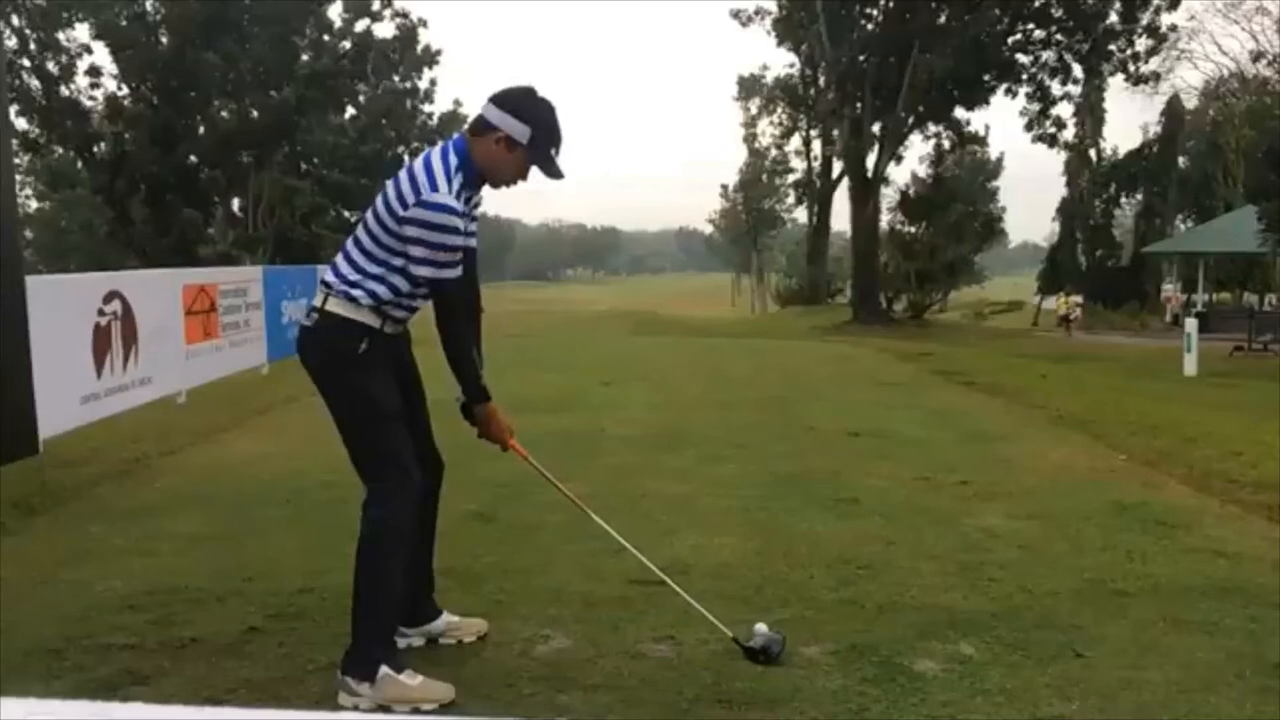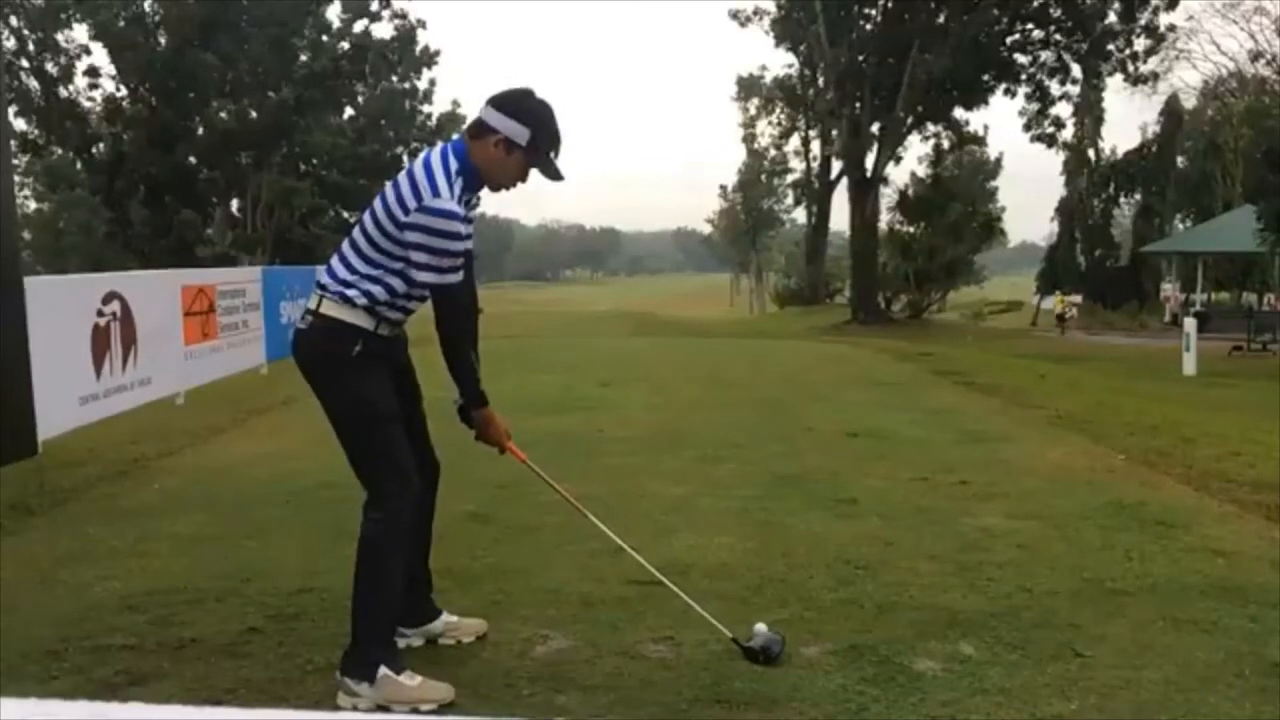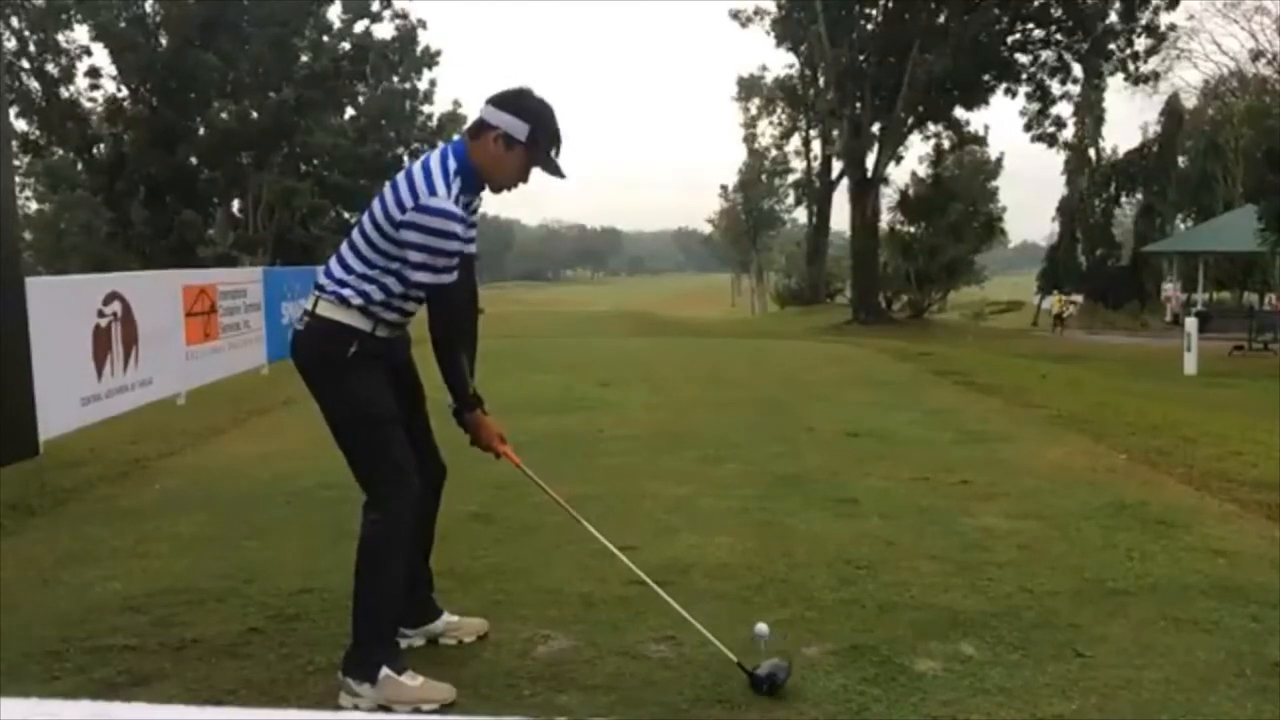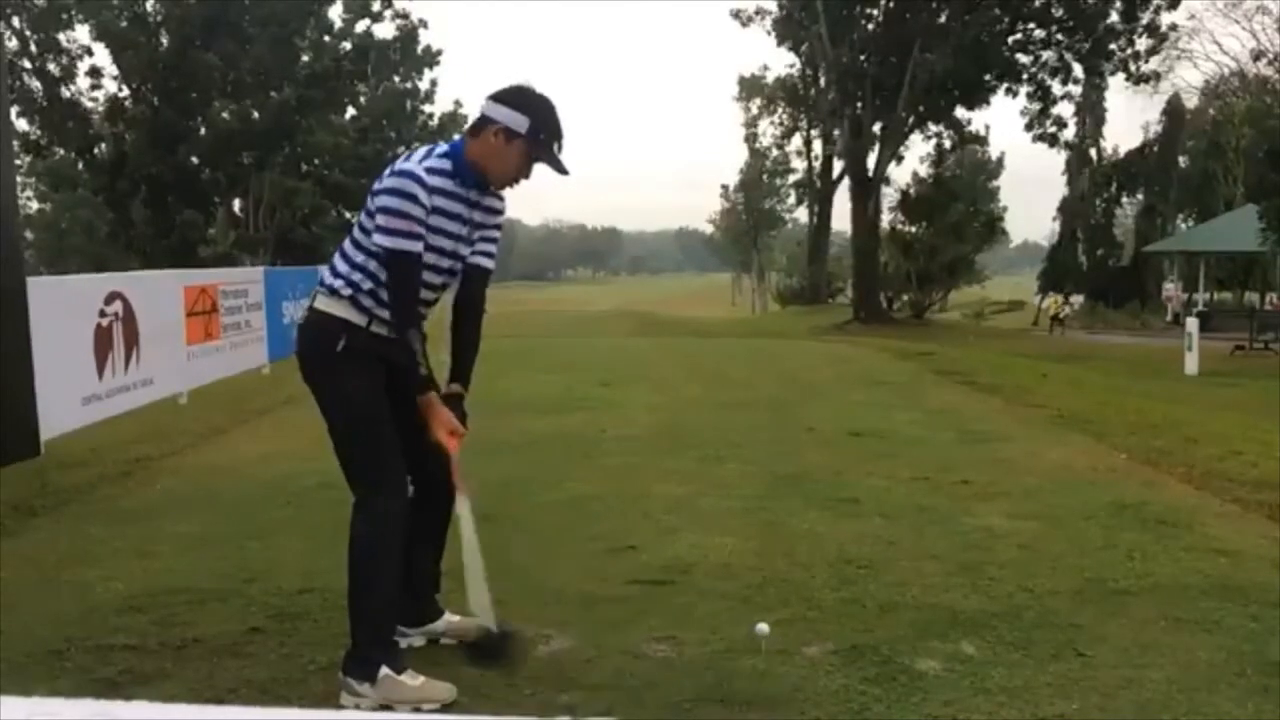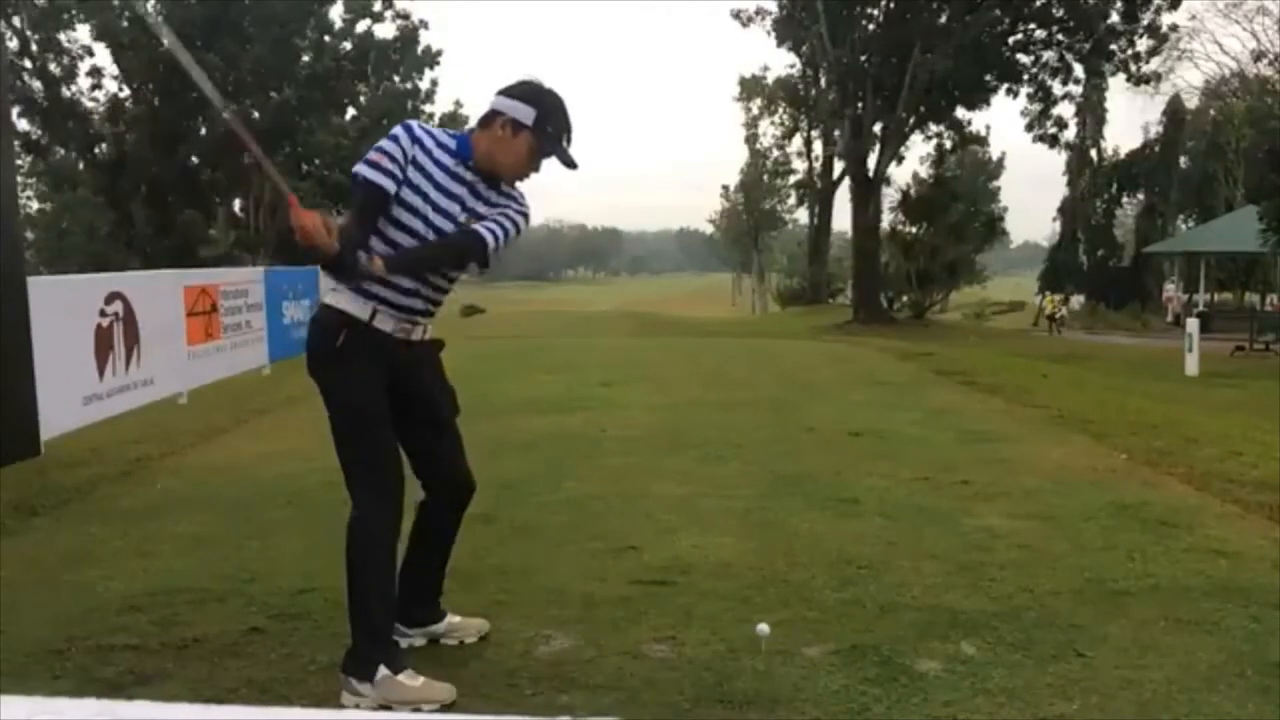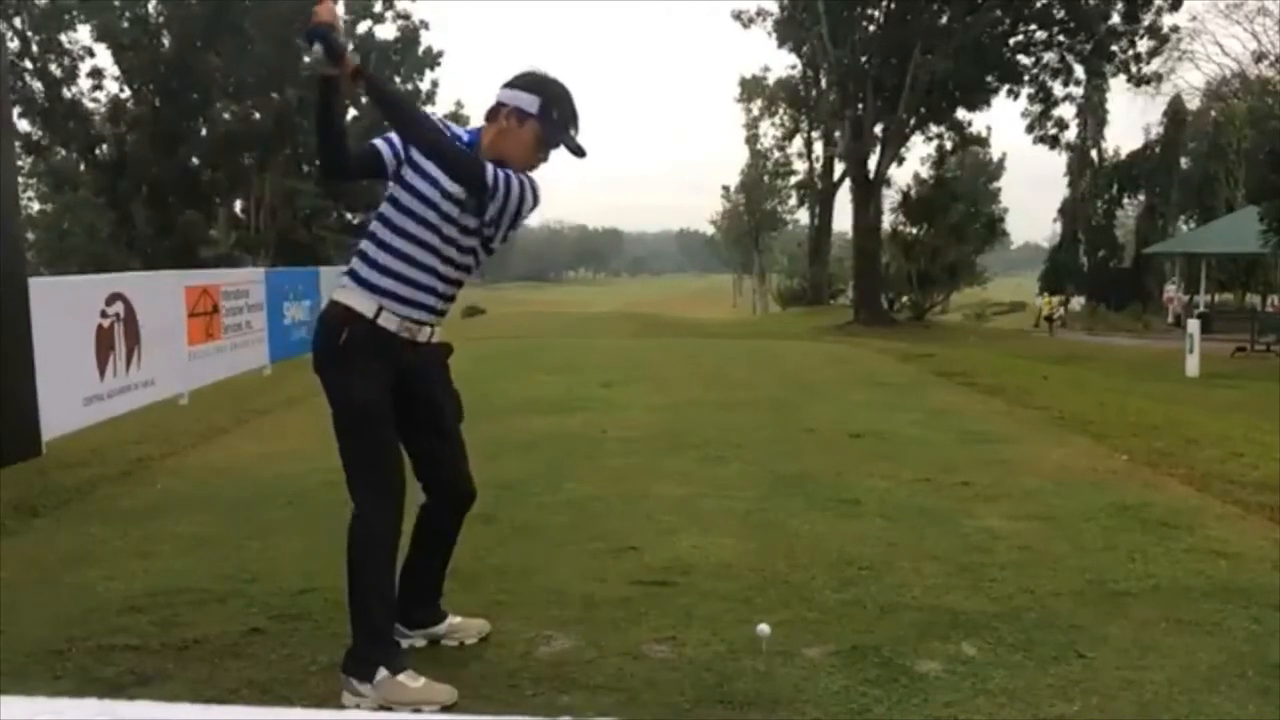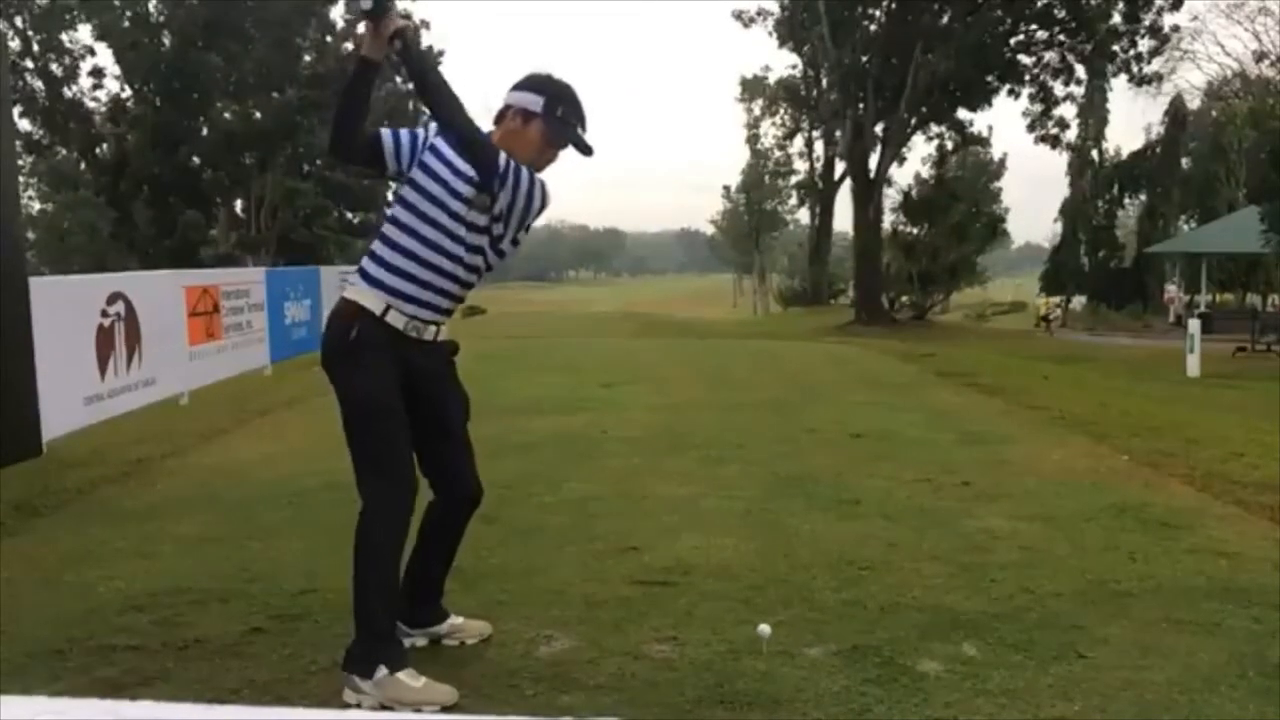
dt=0.7s
person 1, frame 1
left shoulder: (457, 174)
right shoulder: (438, 198)
left elbow: (465, 295)
right elbow: (449, 310)
left wrist: (477, 391)
right wrist: (479, 400)
left hip: (379, 335)
right hip: (345, 340)
left knee: (424, 470)
right knee: (395, 486)
left ankle: (415, 612)
right ankle: (367, 669)
person 1, frame 2
left shoulder: (452, 172)
right shoulder: (439, 203)
left elbow: (463, 298)
right elbow: (449, 315)
left wrist: (473, 395)
right wrist: (477, 405)
left hip: (374, 337)
right hip: (340, 342)
left knee: (421, 472)
right knee: (394, 489)
left ankle: (413, 613)
right ankle: (366, 670)
person 1, frame 3
left shoulder: (458, 179)
right shoulder: (435, 202)
left elbow: (463, 296)
right elbow: (444, 317)
left wrist: (469, 393)
right wrist: (470, 409)
left hip: (377, 339)
right hip: (339, 344)
left knee: (425, 473)
right knee: (395, 491)
left ankle: (414, 611)
right ankle: (368, 670)
person 1, frame 4
left shoulder: (489, 205)
right shoulder: (413, 178)
left elbow: (470, 301)
right elbow: (401, 296)
left wrist: (454, 395)
right wrist: (427, 399)
left hip: (395, 343)
right hip: (342, 339)
left knee: (437, 477)
right knee: (384, 491)
left ankle: (415, 612)
right ankle: (369, 669)
person 1, frame 5
left shoulder: (509, 209)
right shoulder: (412, 141)
left elbow: (447, 255)
right elbow: (361, 219)
left wrist: (374, 266)
right wrist: (335, 242)
left hip: (410, 345)
right hip: (349, 334)
left knee: (451, 482)
right knee: (380, 491)
left ankle: (415, 612)
right ankle: (369, 667)
person 1, frame 6
left shoulder: (521, 193)
right shoulder: (421, 144)
left elbow: (444, 157)
right elbow: (337, 167)
left wrist: (363, 77)
right wrist: (331, 78)
left hip: (418, 349)
right hip: (356, 334)
left knee: (453, 488)
right knee: (381, 493)
left ankle: (417, 614)
right ankle: (370, 669)
person 1, frame 7
left shoulder: (530, 192)
right shoulder: (431, 143)
left elbow: (463, 135)
right elbow: (345, 146)
left wrist: (406, 46)
right wrist: (370, 56)
left hip: (423, 346)
right hip: (364, 333)
left knee: (459, 487)
right knee: (392, 489)
left ankle: (417, 613)
right ankle: (372, 666)
